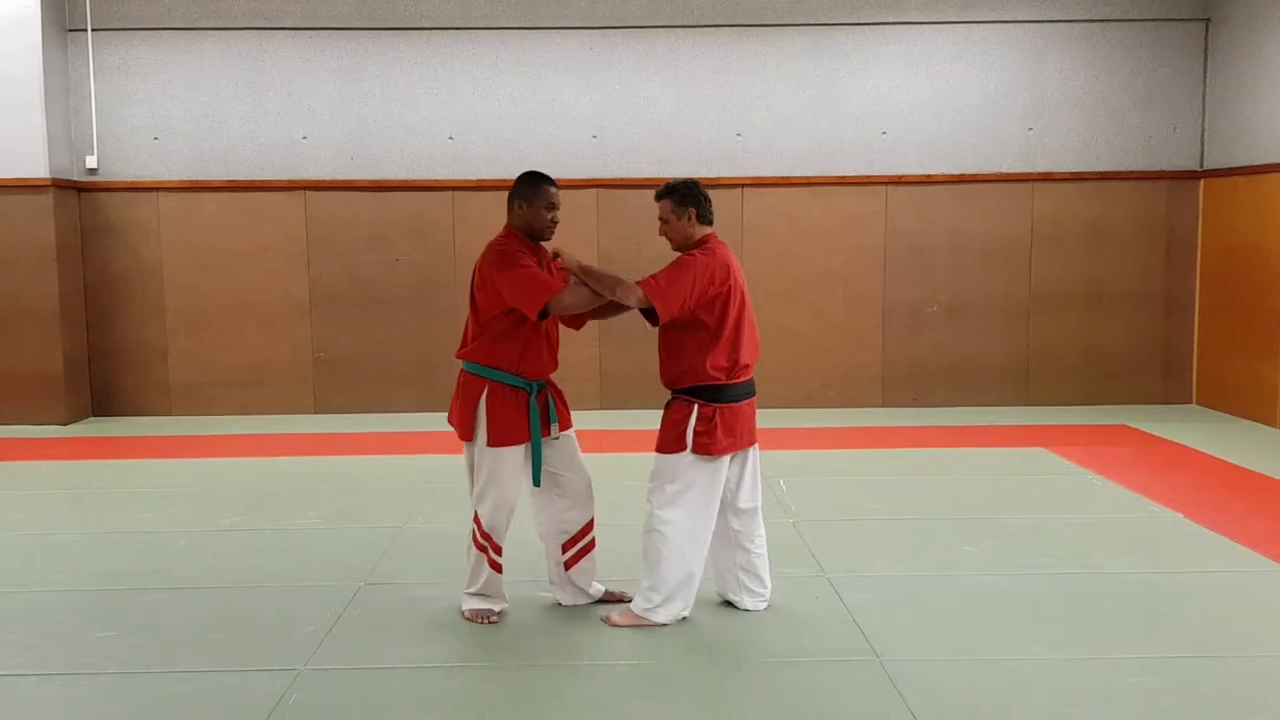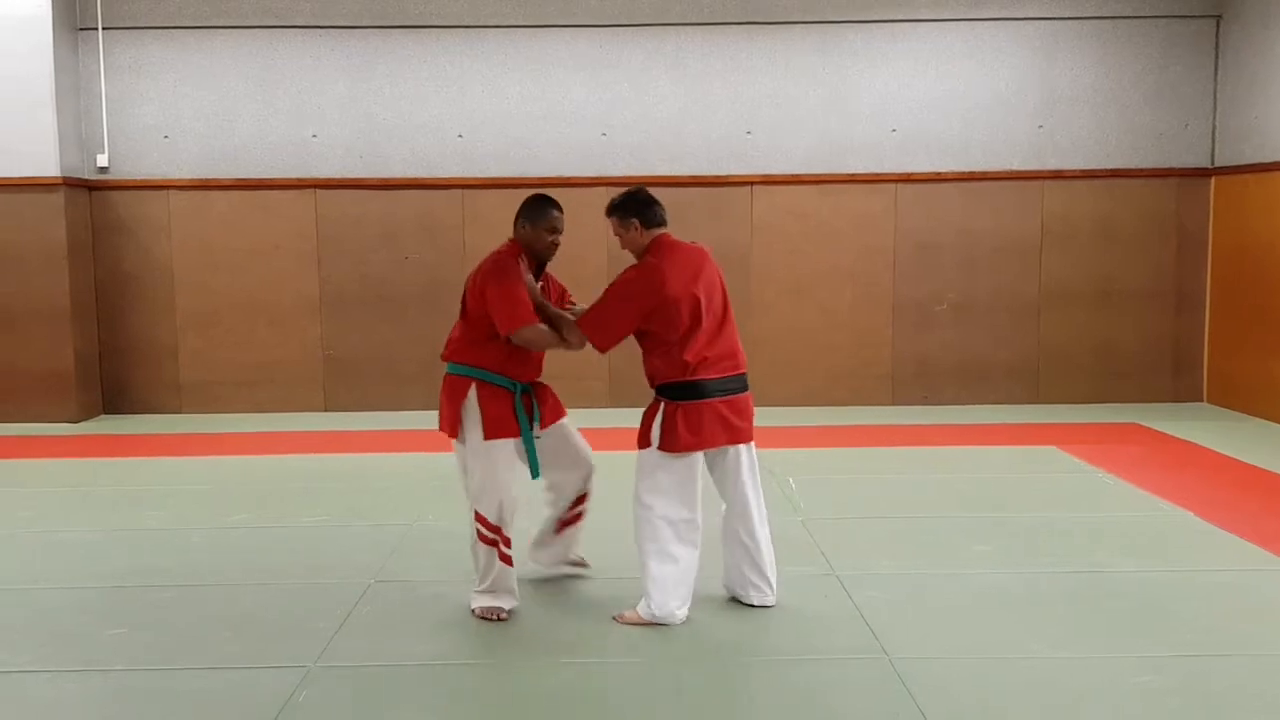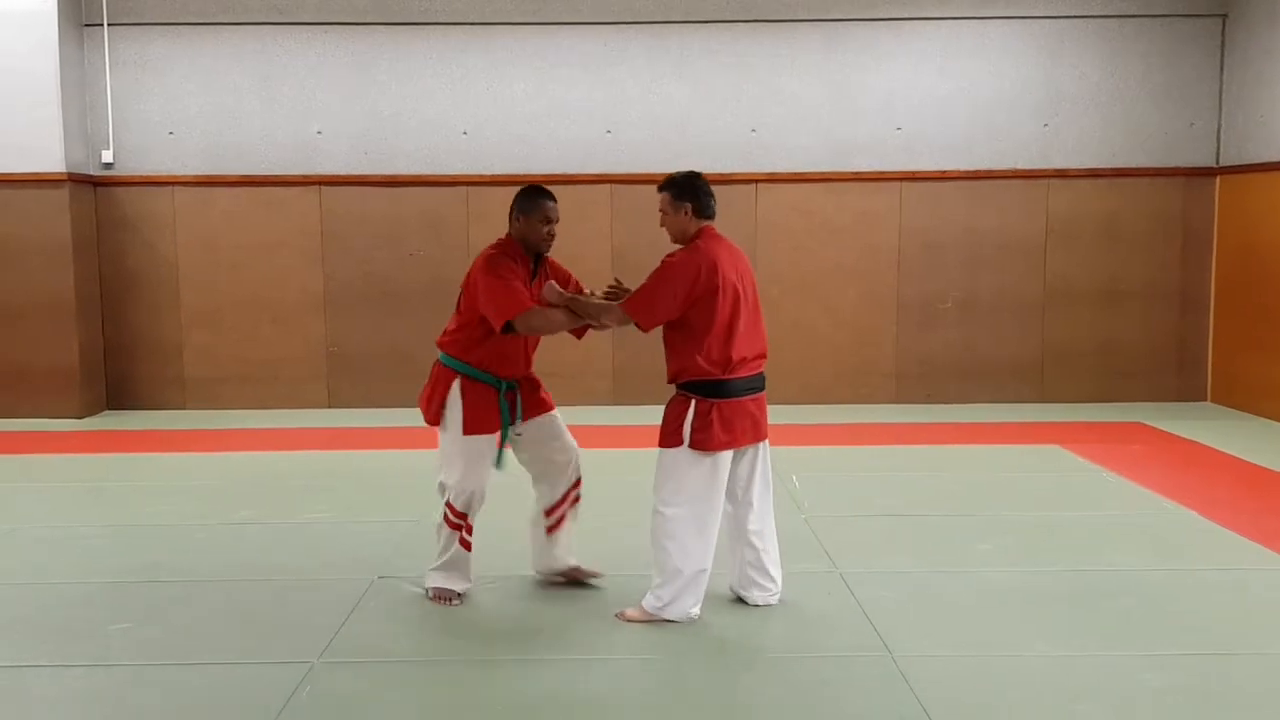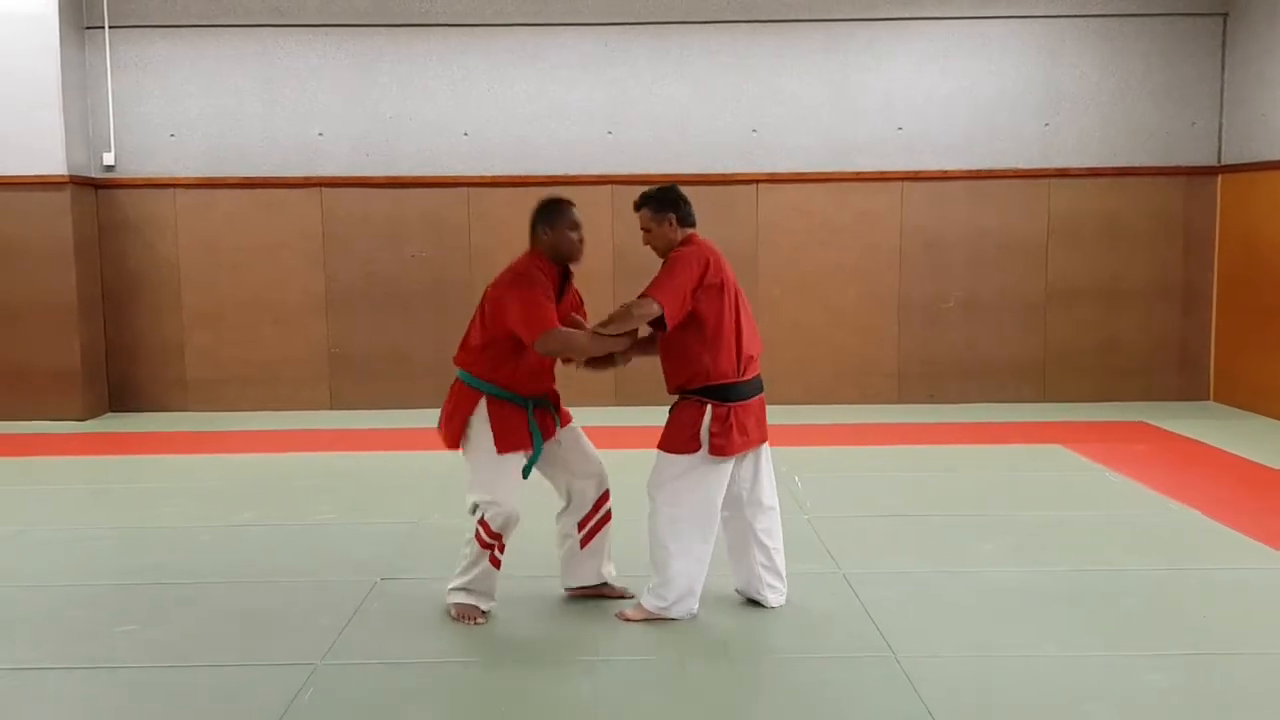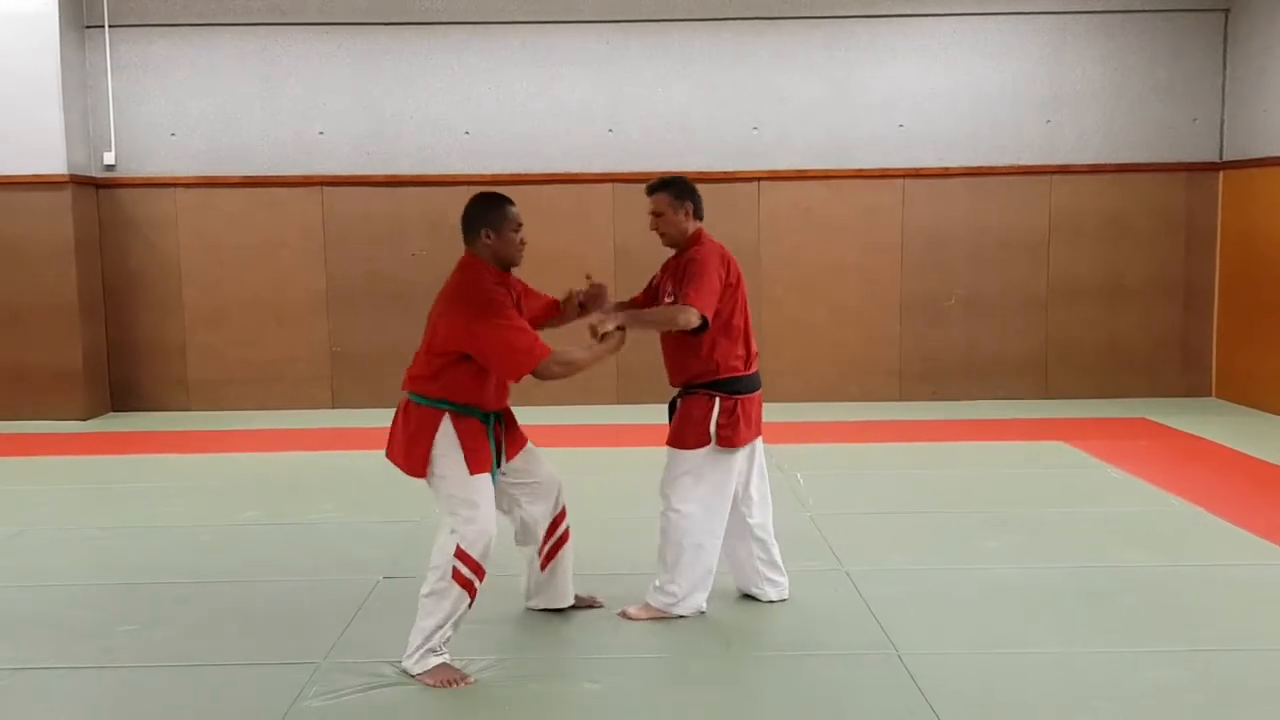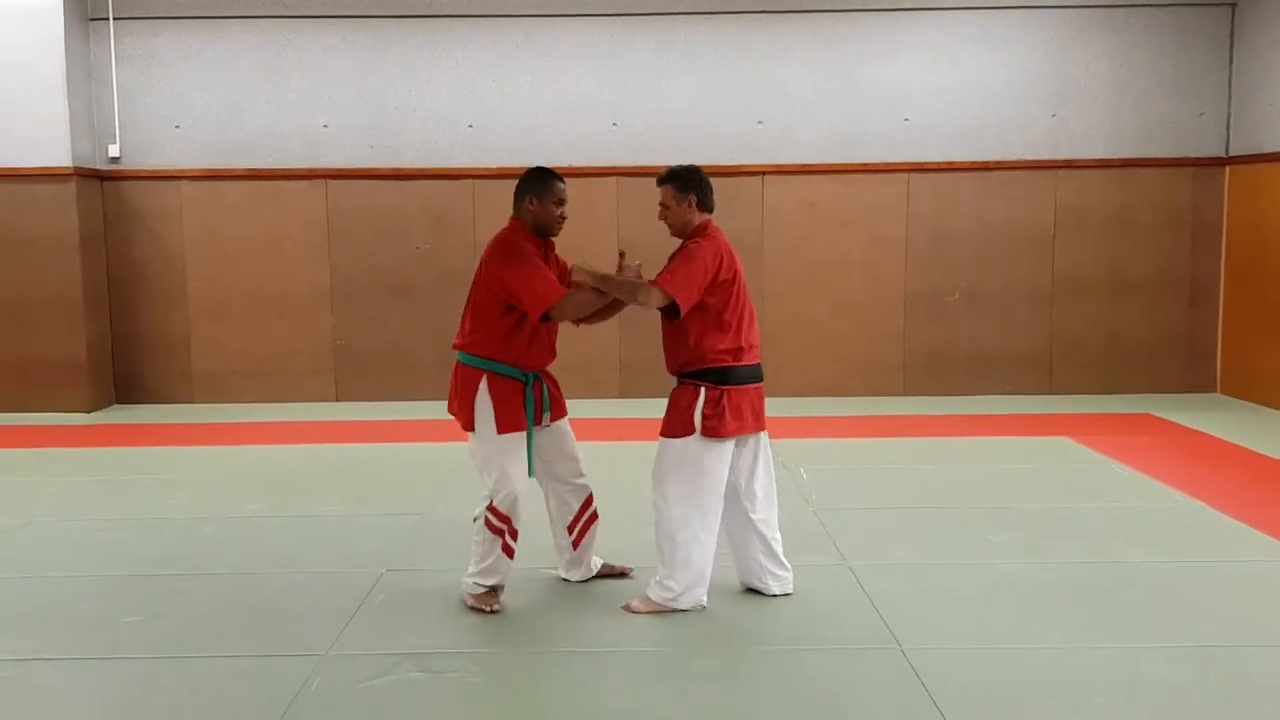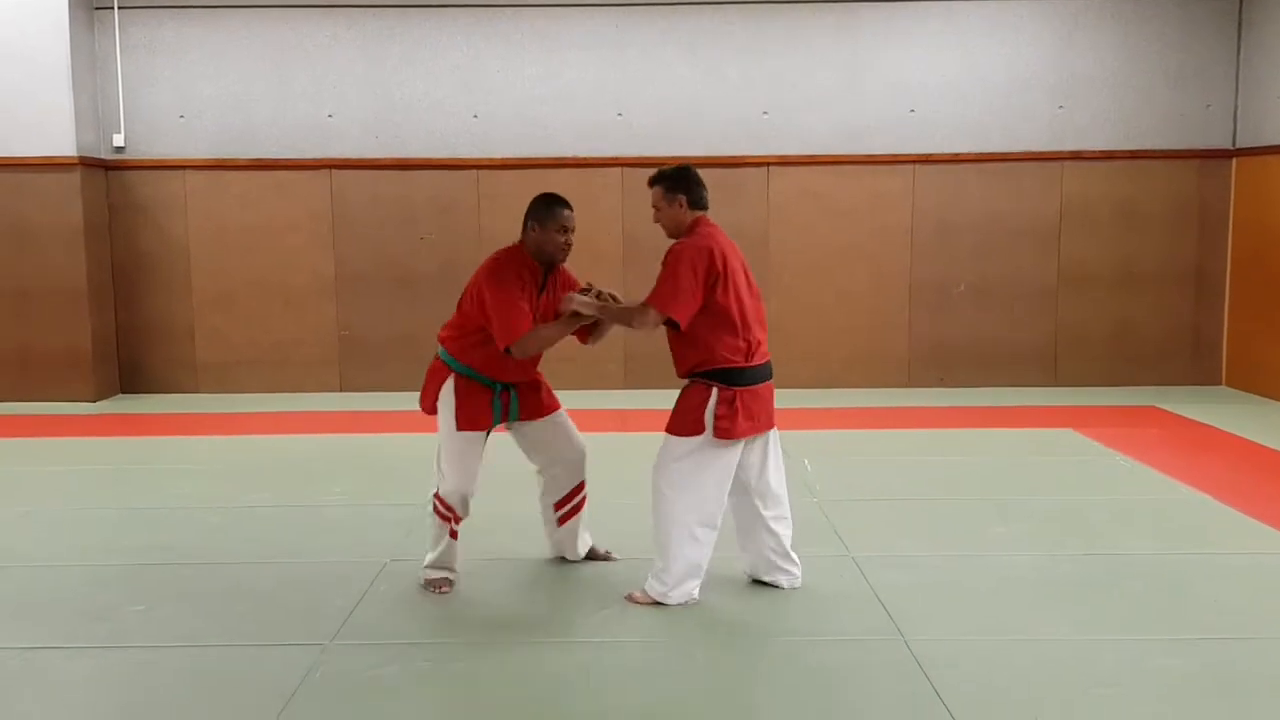
dt=0.7s
person 1, frame 1
left shoulder: (701, 264)
right shoulder: (717, 260)
left elbow: (634, 295)
right elbow: (658, 303)
left wrist: (578, 267)
left hip: (704, 409)
right hip: (732, 401)
left knee: (675, 507)
right knee: (737, 506)
left ankle: (657, 606)
right ankle: (749, 591)
person 1, frame 2
left shoulder: (640, 278)
right shoulder: (701, 257)
left elbow: (577, 335)
left wrist: (535, 298)
left hip: (684, 405)
right hip: (733, 395)
left knee: (663, 505)
right knee: (744, 497)
left ankle: (663, 605)
right ankle: (756, 587)
person 1, frame 3
left shoulder: (687, 262)
right shoulder: (733, 255)
left elbow: (622, 316)
left wrist: (564, 298)
right wrist: (636, 297)
left hip: (707, 404)
right hip: (747, 396)
left knee: (682, 505)
right knee: (749, 500)
left ankle: (671, 602)
right ankle: (760, 586)
person 1, frame 4
left shoulder: (688, 259)
right shoulder: (703, 260)
left elbow: (644, 309)
right elbow: (671, 330)
left wrist: (590, 334)
right wrist: (627, 351)
left hip: (712, 408)
right hip: (742, 400)
left knee: (675, 501)
right knee: (752, 501)
left ankle: (668, 600)
right ankle: (766, 586)
person 1, frame 5
left shoulder: (707, 258)
right shoulder: (676, 264)
left elbow: (687, 316)
right elbow: (647, 312)
left wrist: (618, 316)
right wrist: (606, 306)
left hip: (717, 401)
right hip: (728, 398)
left knee: (688, 499)
right knee: (743, 499)
left ankle: (675, 598)
right ankle: (767, 583)
person 1, frame 6
left shoulder: (703, 249)
right shoulder: (709, 247)
left elbow: (653, 297)
right elbow: (673, 301)
left wrist: (597, 279)
right wrist: (627, 282)
left hip: (711, 392)
right hip: (739, 386)
left knee: (681, 492)
right knee: (748, 490)
left ankle: (677, 591)
right ankle: (770, 576)
person 1, frame 7
left shoulder: (692, 250)
right shoulder: (716, 243)
left elbow: (651, 318)
right elbow: (679, 313)
left wrist: (590, 306)
right wrist: (617, 307)
left hip: (721, 391)
right hip: (751, 382)
left knee: (679, 482)
right knee: (759, 486)
left ankle: (673, 585)
right ankle: (779, 568)
person 2, frame 1
left shoulder: (542, 260)
right shoulder: (503, 256)
left elbow: (584, 309)
right elbow: (561, 302)
left hip: (537, 396)
right hip: (495, 395)
left knee: (571, 488)
right knee: (496, 502)
left ankle: (577, 586)
right ankle: (482, 595)
person 2, frame 2
left shoulder: (542, 277)
right shoulder: (500, 268)
right elbow: (527, 335)
right wrist: (585, 336)
left hip: (525, 394)
right hip: (480, 394)
left knee: (576, 463)
right knee: (496, 496)
left ankle: (552, 549)
right ankle: (492, 592)
person 2, frame 3
left shoulder: (548, 270)
right shoulder: (494, 264)
left elbow: (584, 314)
right elbow: (528, 322)
right wrist: (589, 312)
left hip: (516, 386)
right hip: (469, 385)
left knee: (562, 462)
right knee: (466, 487)
left ankle: (554, 558)
right ankle: (449, 577)
person 2, frame 4
left shoulder: (564, 287)
right shoulder: (525, 281)
left elbow: (582, 347)
right elbow: (551, 343)
left wrist: (620, 343)
right wrist: (621, 340)
left hip: (535, 403)
right hip: (490, 405)
left knee: (589, 475)
right knee: (500, 506)
left ankle: (586, 576)
right ankle: (468, 593)
person 2, frame 5
left shoulder: (498, 281)
right shoulder: (474, 296)
left elbow: (547, 314)
right elbow: (545, 365)
left wrist: (577, 304)
right wrist: (606, 349)
left hip: (483, 419)
right hip: (445, 427)
left knee: (541, 491)
right knee: (470, 534)
left ankle: (551, 594)
right ankle: (424, 654)
person 2, frame 6
left shoulder: (543, 252)
right shoulder: (510, 251)
left elbow: (583, 312)
right elbow: (564, 309)
left wrist: (623, 293)
left hip: (531, 384)
right hip: (491, 386)
left knee: (566, 474)
right knee: (507, 488)
left ankle: (580, 564)
right ankle: (481, 584)
person 2, frame 7
left shoulder: (559, 277)
right shoulder: (502, 272)
left elbow: (589, 334)
right elbow: (522, 345)
left wrist: (601, 313)
right wrist: (581, 316)
left hip: (519, 384)
right hip: (467, 383)
left knee: (567, 455)
right knee: (458, 483)
left ankle: (570, 544)
right ankle: (439, 567)
